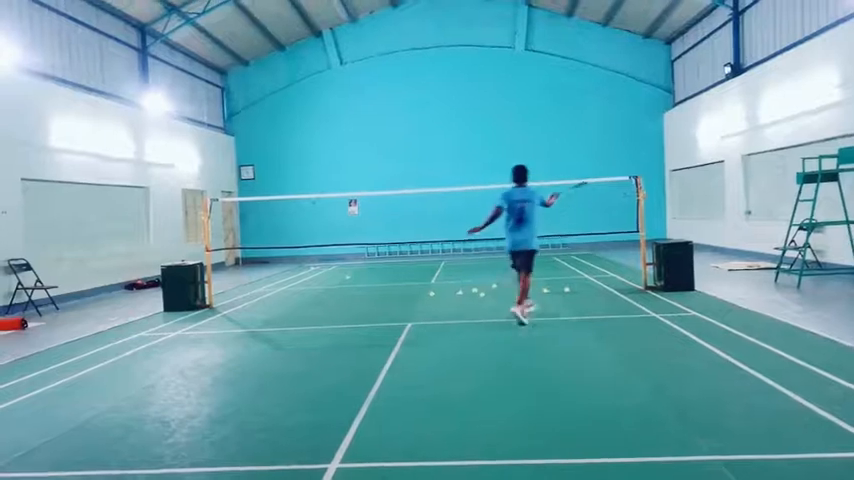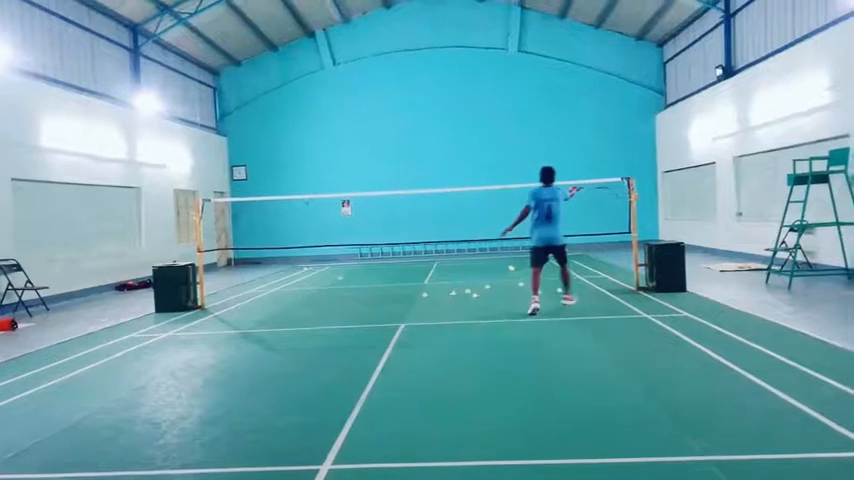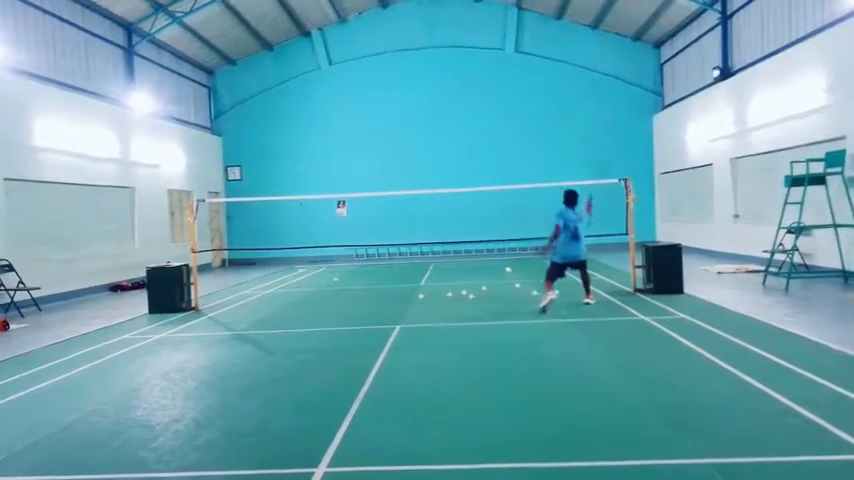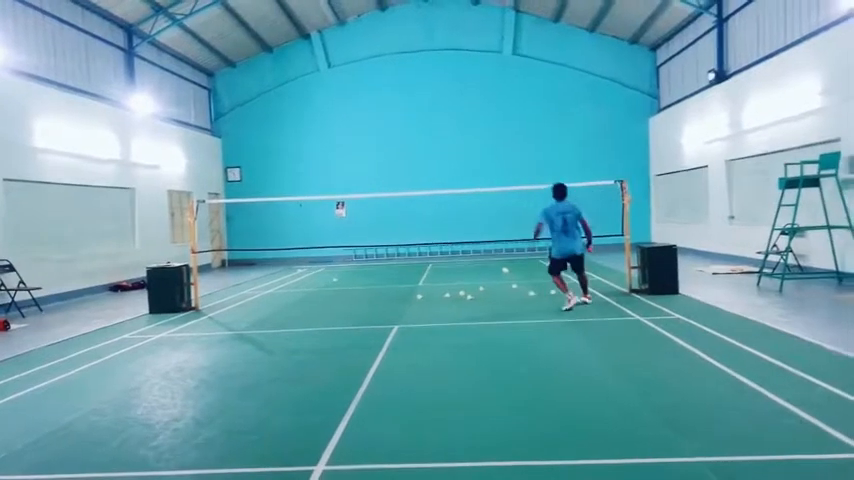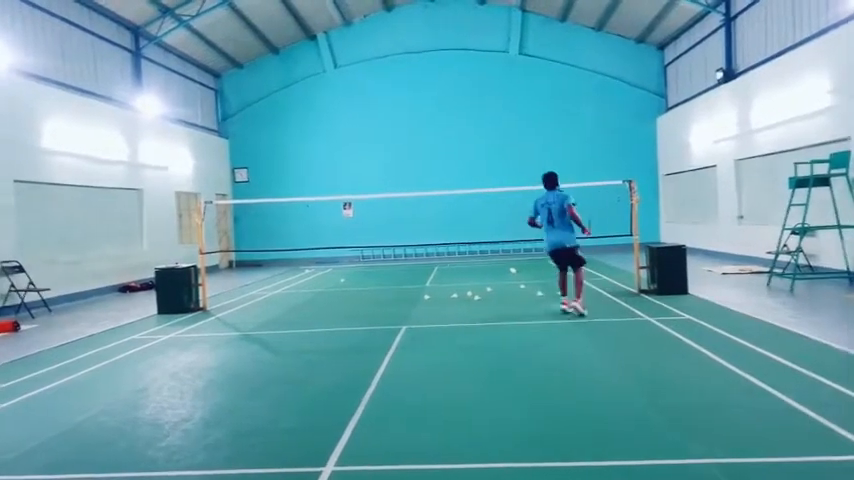
dt=0.3s
person 1, frame 1
left shoulder: (507, 195)
right shoulder: (534, 194)
left elbow: (497, 213)
right elbow: (548, 204)
left wrist: (481, 227)
right wrist: (553, 199)
left hip: (513, 242)
right hip: (529, 242)
left knee: (521, 272)
right knee: (525, 274)
left ankle: (525, 302)
right ankle: (520, 306)
person 1, frame 2
left shoulder: (535, 193)
right shoulder: (559, 192)
left elbow: (526, 212)
right elbow: (568, 196)
left wrist: (511, 227)
right wrist: (573, 191)
left hip: (539, 239)
right hip: (556, 238)
left knee: (536, 270)
right knee: (563, 266)
left ankle: (535, 300)
right ankle: (567, 296)
person 1, frame 3
left shoulder: (562, 214)
right shoulder: (578, 215)
left elbow: (557, 231)
left wrist: (549, 245)
left hip: (562, 255)
right hip: (579, 254)
left knee: (549, 279)
right knee: (583, 271)
left ankle: (550, 294)
right ankle: (588, 296)
person 1, frame 4
left shoulder: (547, 211)
right shoulder: (574, 208)
left elbow: (538, 229)
right elbow: (585, 226)
left wrist: (535, 236)
right wrist: (589, 242)
left hip: (558, 251)
right hip: (576, 248)
left knee: (555, 274)
right knee: (580, 272)
left ankle: (570, 296)
right ankle: (586, 296)
person 1, frame 5
left shoulder: (538, 202)
right shoulder: (564, 197)
left elbow: (531, 222)
right elbow: (572, 213)
left wrist: (540, 225)
right wrist: (583, 228)
left hip: (551, 244)
right hip: (567, 241)
left knee: (563, 271)
right knee: (578, 269)
left ankle: (565, 301)
right ankle: (577, 301)
